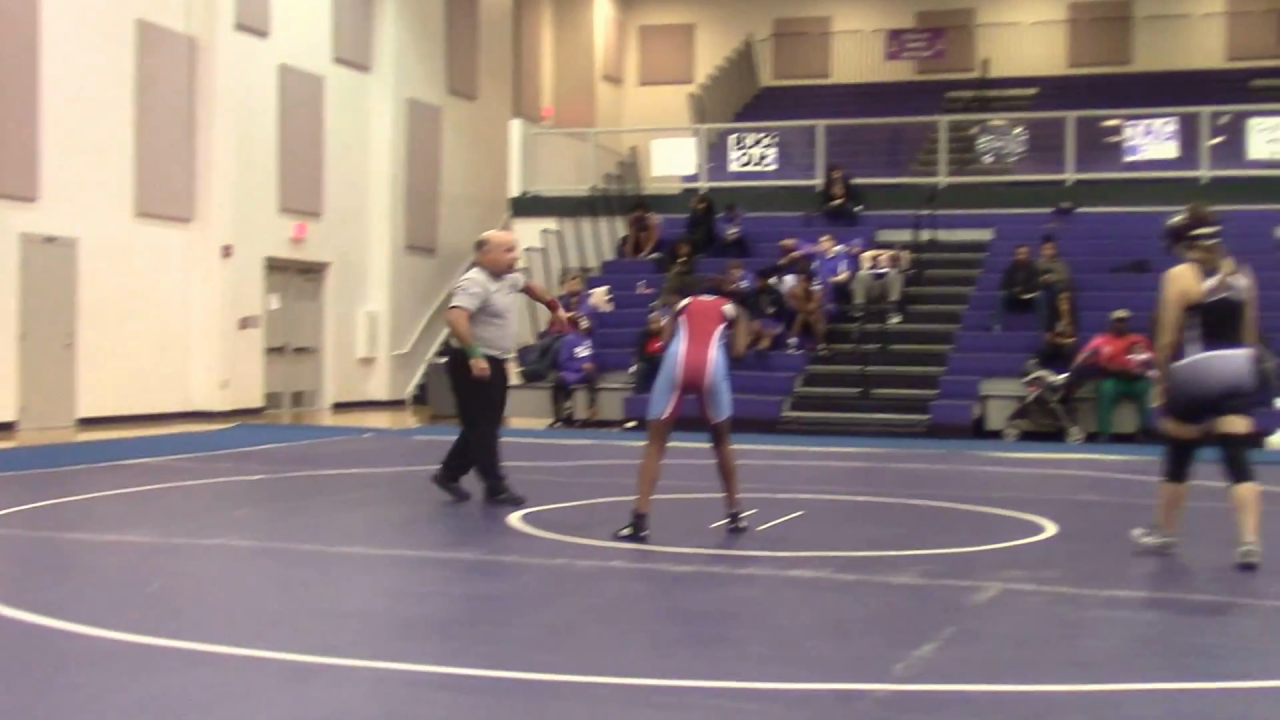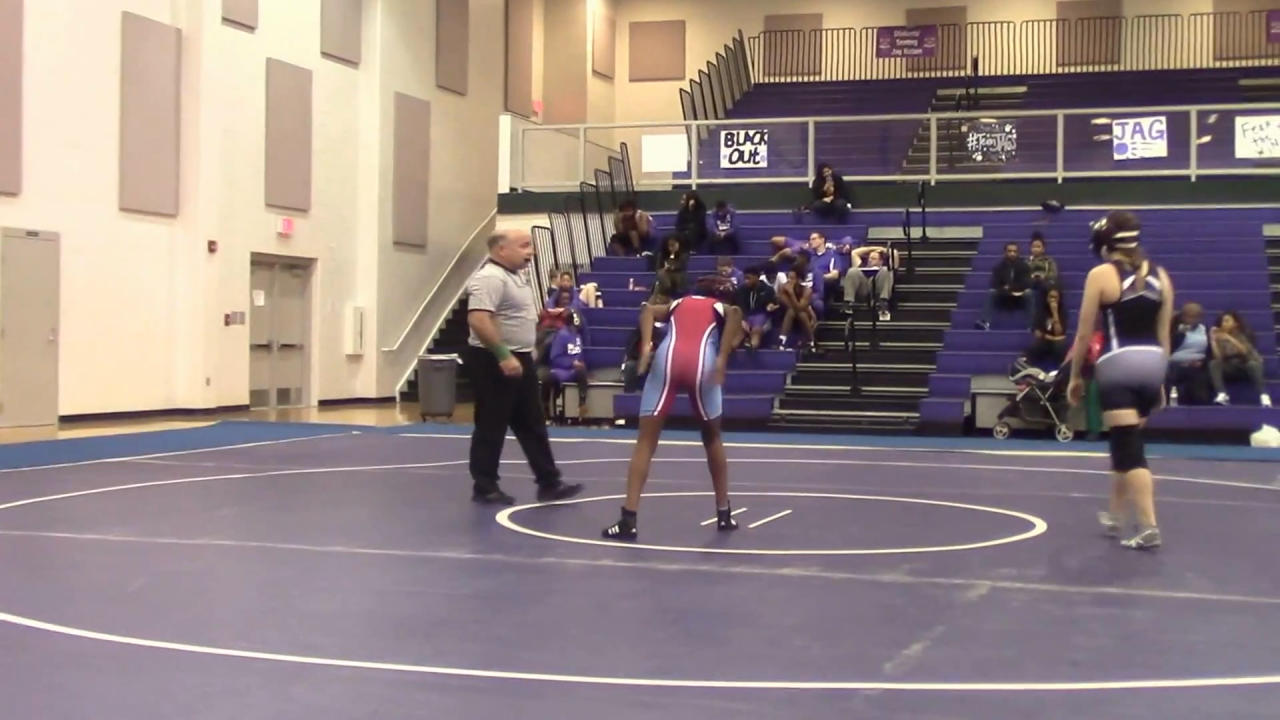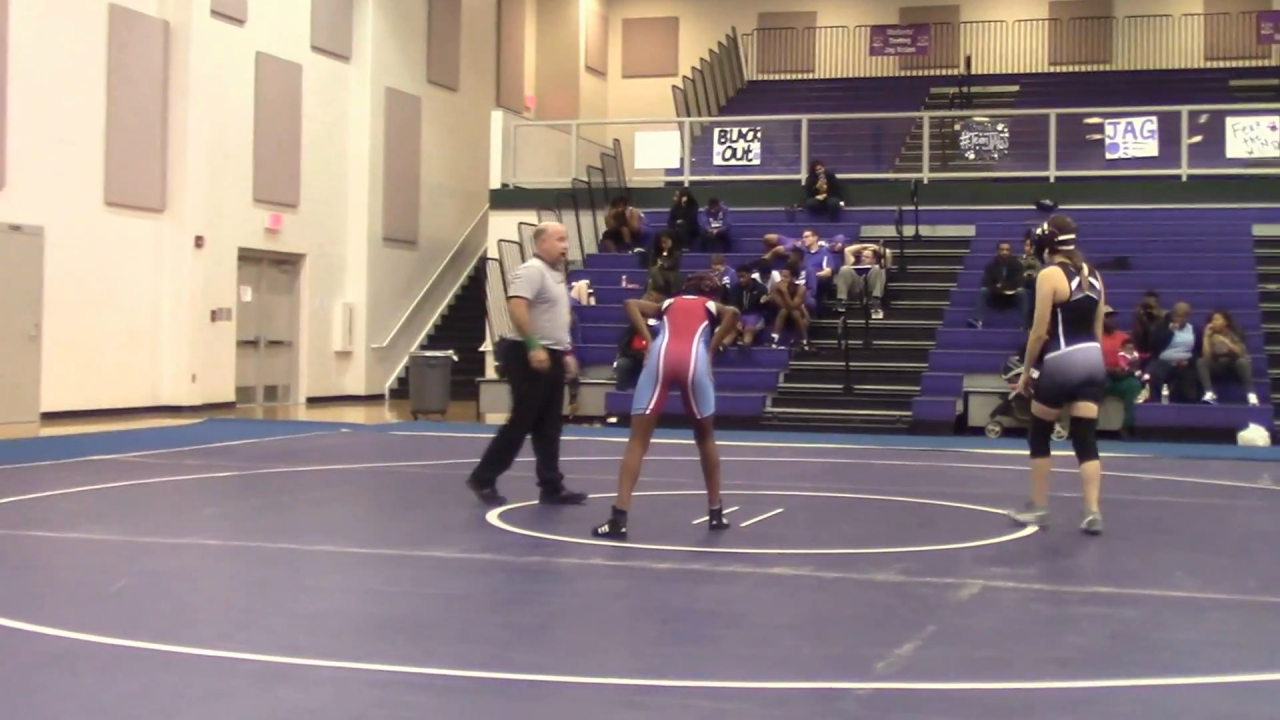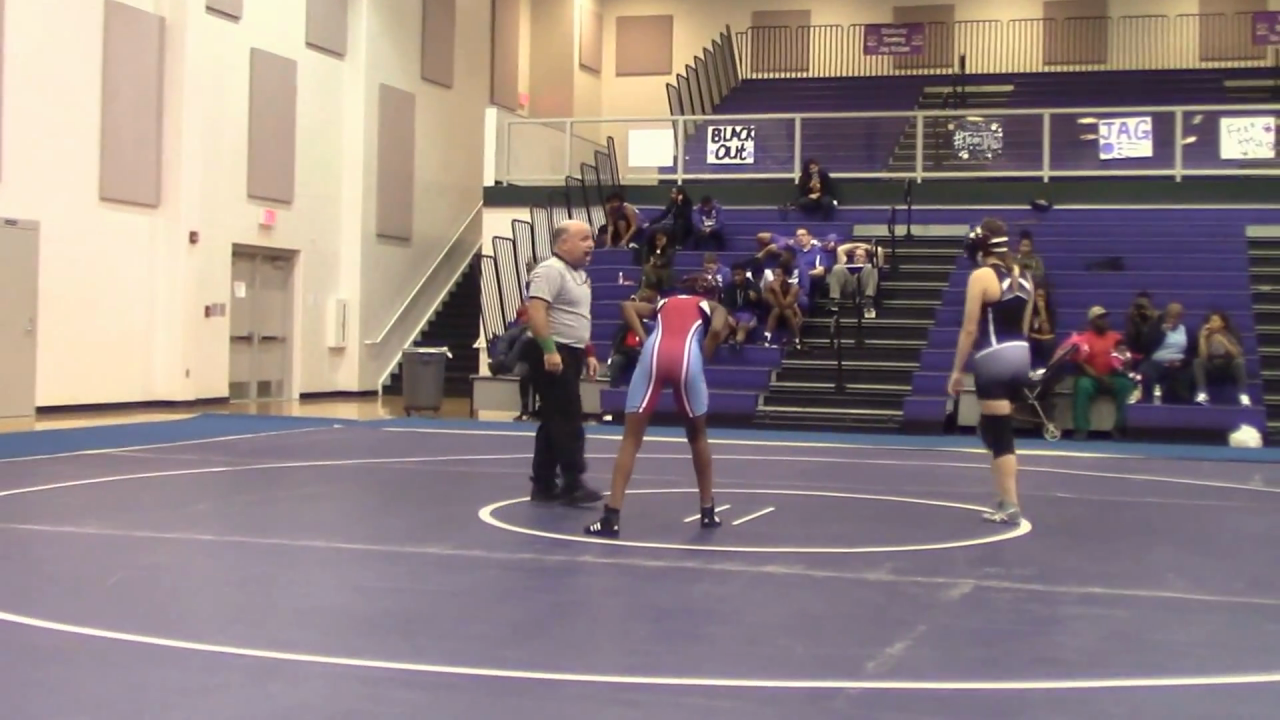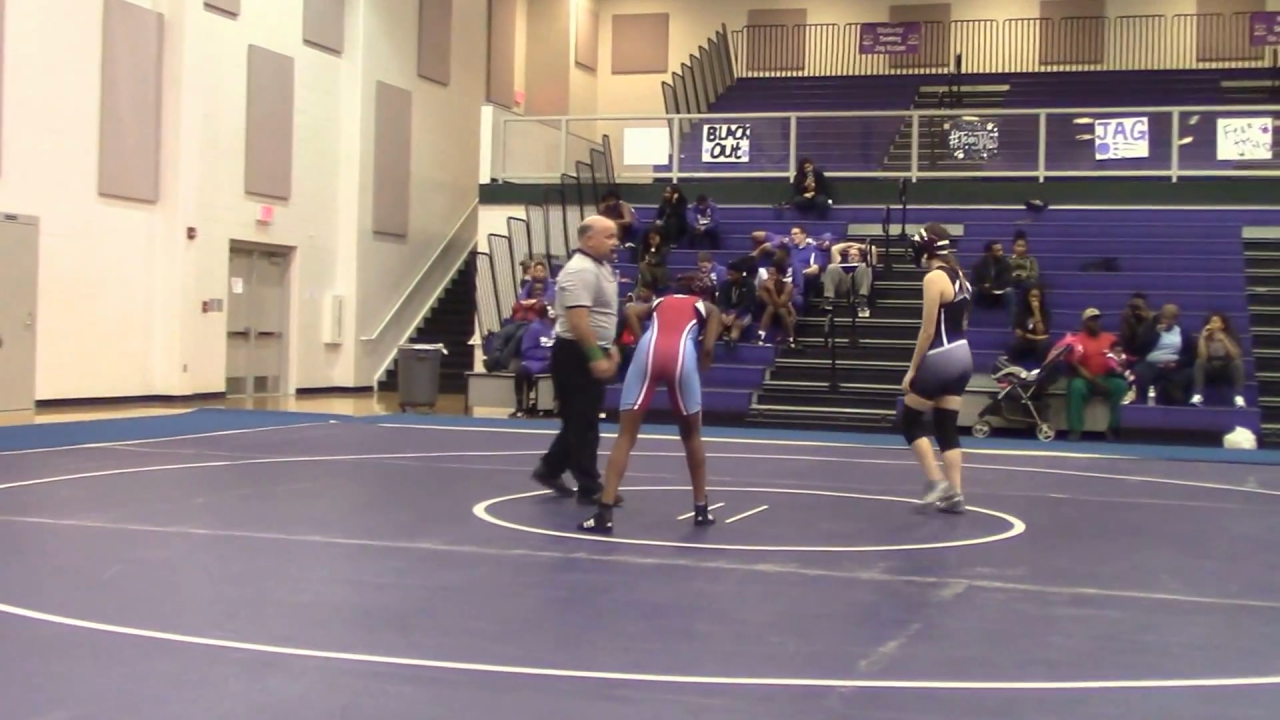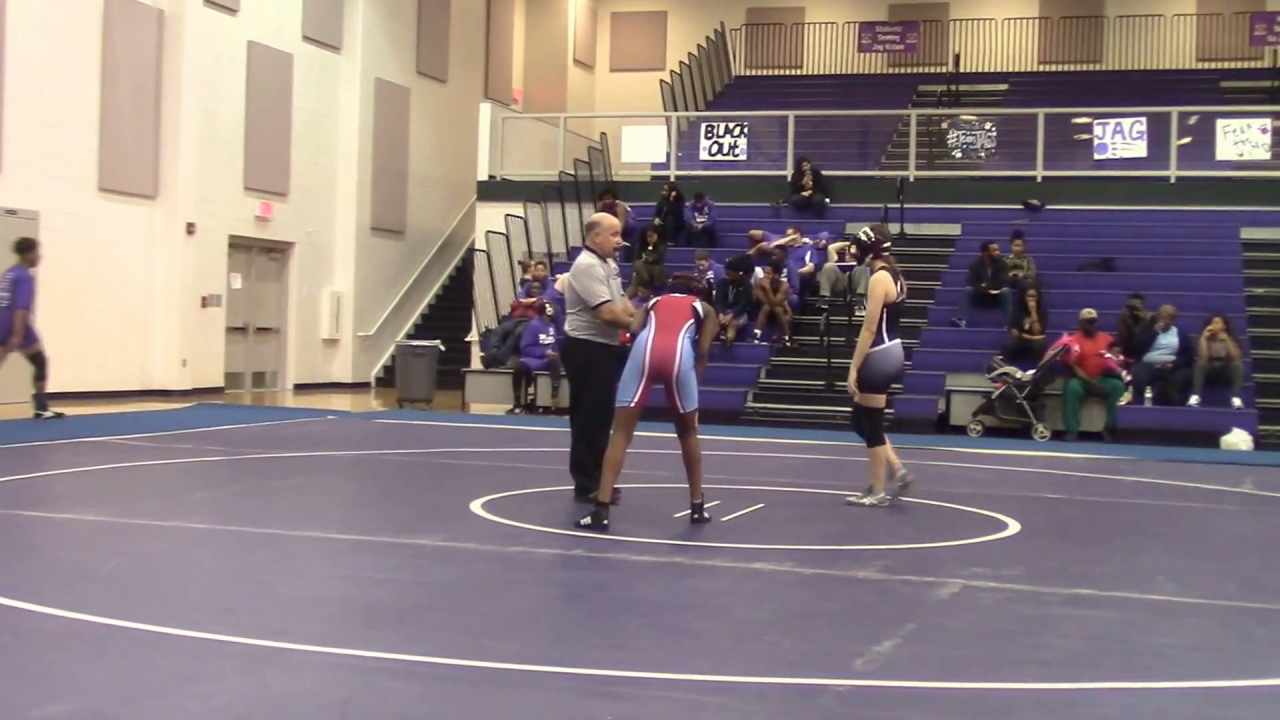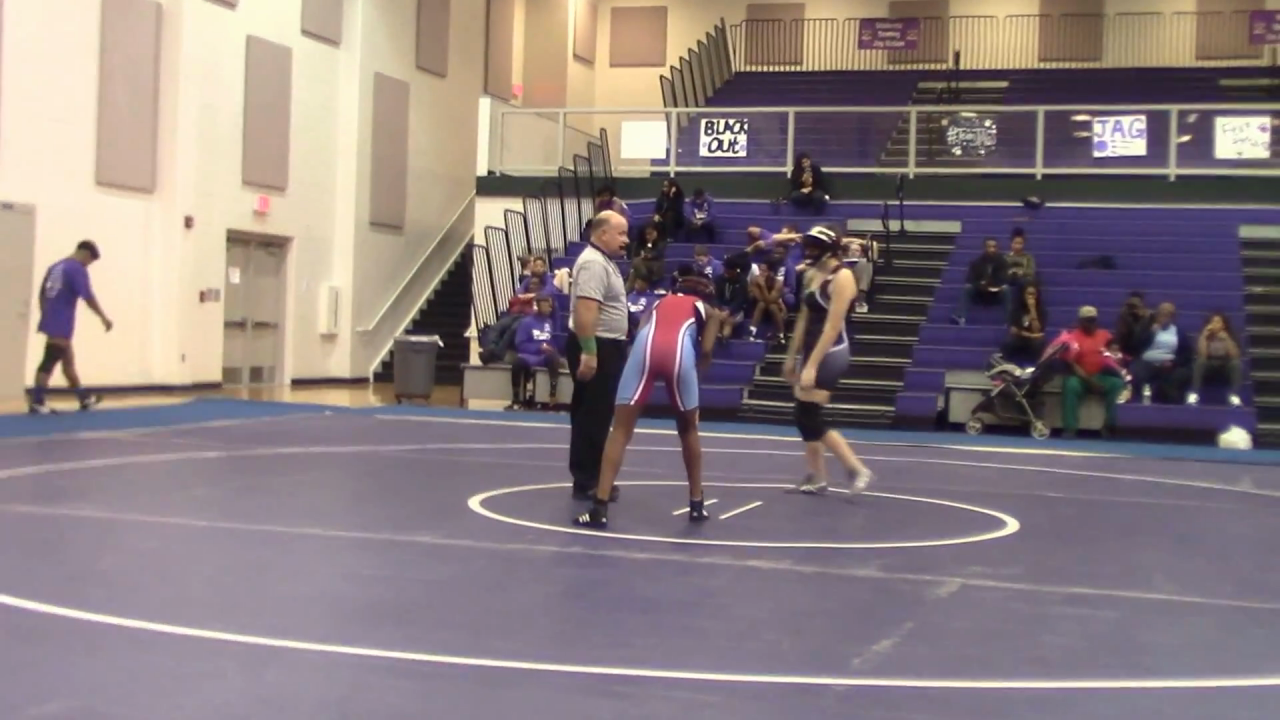
dt=0.5s
person 1, frame 1
left shoulder: (1179, 276)
right shoulder: (1240, 273)
left elbow: (1168, 338)
right elbow: (1248, 330)
left wrist: (1162, 382)
left hip: (1196, 371)
right hip: (1239, 367)
left knee: (1178, 458)
right knee: (1236, 459)
left ankle: (1164, 533)
right ankle: (1248, 542)
person 1, frame 2
left shoulder: (1101, 274)
right shoulder: (1159, 275)
left elbow: (1085, 333)
right elbow: (1164, 333)
left wrist: (1075, 376)
right wrist: (1159, 376)
left hip: (1118, 365)
right hip: (1152, 363)
left knee: (1128, 449)
right knee: (1128, 444)
left ankle: (1148, 527)
right ankle: (1115, 516)
person 1, frame 3
left shoulder: (1049, 275)
right shoulder: (1092, 275)
left elbow: (1040, 332)
right elbow: (1098, 328)
left wrist: (1026, 371)
left hip: (1062, 362)
right hip: (1093, 359)
left knee: (1039, 437)
right knee: (1086, 441)
left ankle: (1039, 507)
right ankle: (1093, 512)
person 1, frame 4
left shoulder: (981, 276)
right shoulder: (1022, 276)
left elbow: (970, 329)
right elbow: (1025, 325)
left wrist: (956, 370)
left hip: (994, 358)
right hip: (1020, 356)
left knee: (999, 434)
right knee: (997, 429)
left ankle: (1009, 505)
right ankle: (1006, 497)
person 1, frame 5
left shoulder: (934, 278)
right shoulder: (958, 276)
left elbow: (928, 330)
left wrist: (912, 370)
left hip: (940, 358)
right hip: (962, 356)
left knee: (909, 421)
right knee: (946, 428)
left ankle: (937, 481)
right ankle: (954, 493)
person 1, frame 6
left shoulder: (878, 279)
right shoulder: (894, 276)
left elbow: (869, 329)
left wrist: (853, 368)
left hip: (879, 356)
right hip: (893, 353)
left knee: (869, 423)
right knee: (866, 421)
left ankle: (877, 491)
right ankle: (897, 470)
person 1, frame 7
left shoulder: (842, 277)
right shoulder: (812, 274)
left elbow: (832, 327)
left wrist: (811, 366)
right wrist: (792, 356)
left hip: (831, 354)
right hip: (812, 352)
left knee: (811, 418)
right knee: (804, 417)
left ankle: (859, 471)
right ankle: (815, 478)
person 2, frame 1
left shoulder: (508, 278)
right shoulder: (473, 282)
left elbow: (530, 287)
right elbow: (455, 318)
left wrist: (554, 306)
right wrist: (474, 356)
left hip: (495, 364)
right hip: (471, 364)
left knee: (486, 425)
right knee: (484, 427)
left ankle: (449, 473)
right ankle: (495, 487)
person 2, frame 2
left shoulder: (520, 274)
right shoulder: (490, 278)
right elbow: (478, 319)
left wrist: (526, 353)
right wrist: (503, 356)
left hip: (521, 360)
right hip: (492, 362)
left knee: (533, 424)
right knee: (491, 427)
left ankle: (549, 483)
right ankle: (485, 487)
person 2, frame 3
left shoulder: (556, 274)
right shoulder: (532, 270)
right elbow: (517, 308)
left wrist: (566, 354)
right wrist: (534, 347)
left hip: (550, 358)
right hip: (528, 356)
left knee: (550, 425)
right knee: (522, 420)
left ankle: (551, 487)
right ankle: (483, 479)
person 2, frame 4
left shoulder: (580, 274)
right shoulder: (551, 270)
right elbow: (535, 312)
left wrist: (588, 353)
right wrist: (549, 350)
left hip: (570, 354)
right hip: (551, 355)
left knee: (555, 420)
right knee: (568, 420)
left ankle: (544, 484)
right ankle: (572, 484)
person 2, frame 5
left shoulder: (602, 267)
right shoulder: (581, 270)
right elbow: (578, 319)
left wrist: (608, 350)
right wrist: (596, 357)
left hip: (592, 352)
right hip: (577, 353)
left knee: (578, 418)
right knee: (585, 420)
left ankle: (549, 468)
right ankle: (588, 487)
person 2, frame 6
left shoulder: (607, 263)
right shoulder: (588, 266)
left elbow: (620, 303)
right elbow: (607, 313)
left wrist: (637, 316)
left hip: (603, 349)
right hip: (587, 351)
left knee: (600, 418)
right knee: (590, 419)
left ankle: (594, 479)
right ankle: (586, 485)
person 2, frame 7
left shoulder: (605, 261)
right shoulder: (593, 262)
right elbow: (585, 310)
right wrist: (588, 352)
left hip: (607, 347)
right hip: (594, 349)
left knee: (598, 415)
right knee: (591, 416)
left ankle: (591, 477)
right ankle: (585, 482)
person 3, frame 1
left shoulder: (685, 303)
right shoulder: (734, 310)
left elbow: (666, 342)
right elbow: (738, 351)
left hip: (676, 362)
right hip: (711, 366)
left knee: (655, 444)
right knee: (722, 443)
left ankle: (640, 522)
right ankle: (734, 515)
person 3, frame 2
left shoulder: (677, 304)
right shoulder: (723, 308)
left elbow: (648, 310)
right elbow: (735, 313)
left wrist: (646, 349)
right wrist: (722, 358)
left hip: (667, 359)
right hip: (702, 362)
left knee: (646, 442)
right knee: (712, 440)
left ankle: (628, 520)
right ankle: (724, 514)
person 3, frame 3
left shoulder: (668, 304)
right shoulder: (714, 307)
left elbow: (631, 304)
right elbow: (733, 314)
left wrist: (649, 341)
right wrist: (711, 351)
left hip: (661, 357)
right hip: (694, 359)
left knee: (637, 441)
right knee: (705, 439)
left ankle: (619, 519)
right ankle: (715, 513)
person 3, frame 4
left shoulder: (663, 303)
right shoulder: (712, 306)
left elbow: (628, 306)
right elbow: (717, 330)
left wrist: (645, 340)
right wrist: (702, 358)
left hip: (654, 354)
right hip: (687, 357)
left knee: (631, 439)
right knee: (698, 437)
left ankle: (611, 517)
right ankle: (708, 511)
person 3, frame 5
left shoulder: (659, 302)
right shoulder: (708, 307)
left elbow: (631, 313)
right elbow: (707, 348)
right wrist: (698, 373)
left hip: (649, 351)
right hip: (682, 355)
left knee: (626, 436)
right knee: (691, 435)
left ankle: (604, 514)
right ankle: (701, 508)
person 3, frame 6
left shoulder: (655, 301)
right shoulder: (705, 309)
left elbow: (635, 330)
right elbow: (702, 351)
right wrist: (693, 378)
left hip: (645, 349)
right hip: (679, 353)
left knee: (621, 434)
right knee: (688, 433)
left ankle: (601, 511)
right ankle: (697, 507)
person 3, frame 7
left shoulder: (662, 301)
right shoulder: (707, 311)
left elbow: (643, 331)
right elbow: (706, 350)
right wrist: (693, 374)
left hip: (647, 346)
right hip: (679, 350)
left knee: (620, 431)
right knee: (688, 431)
left ankle: (599, 508)
right ankle: (696, 504)
